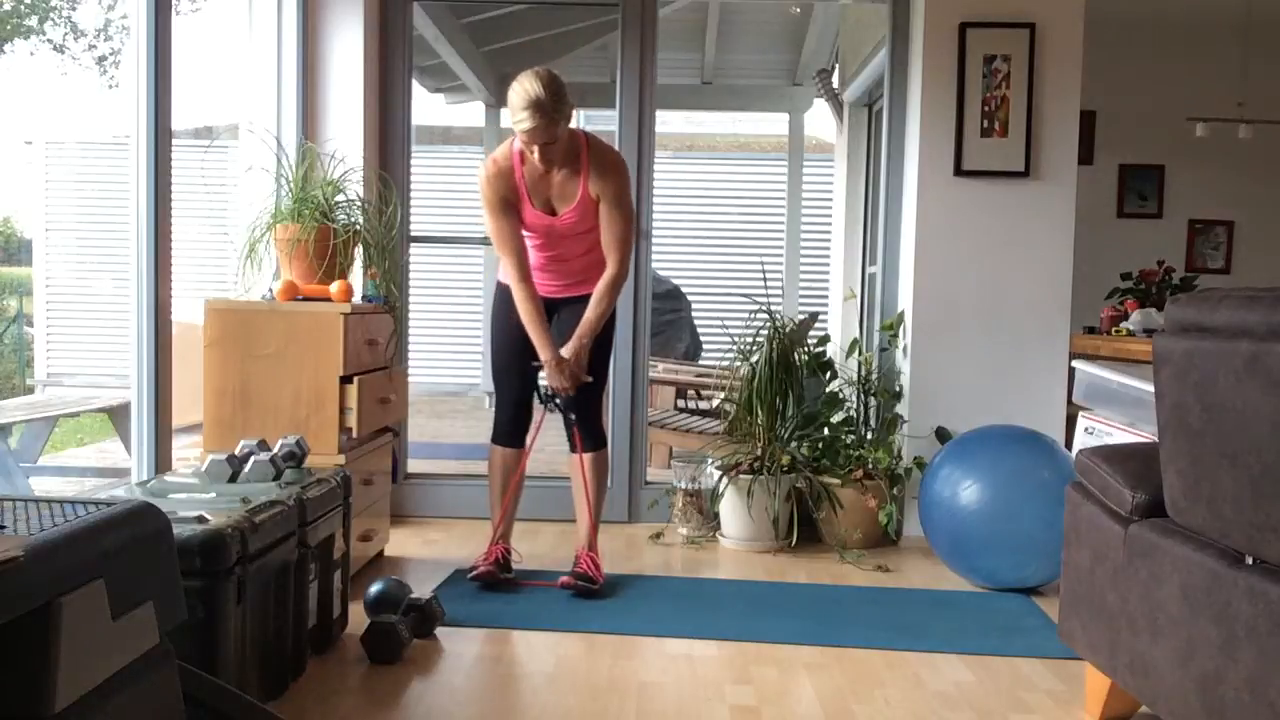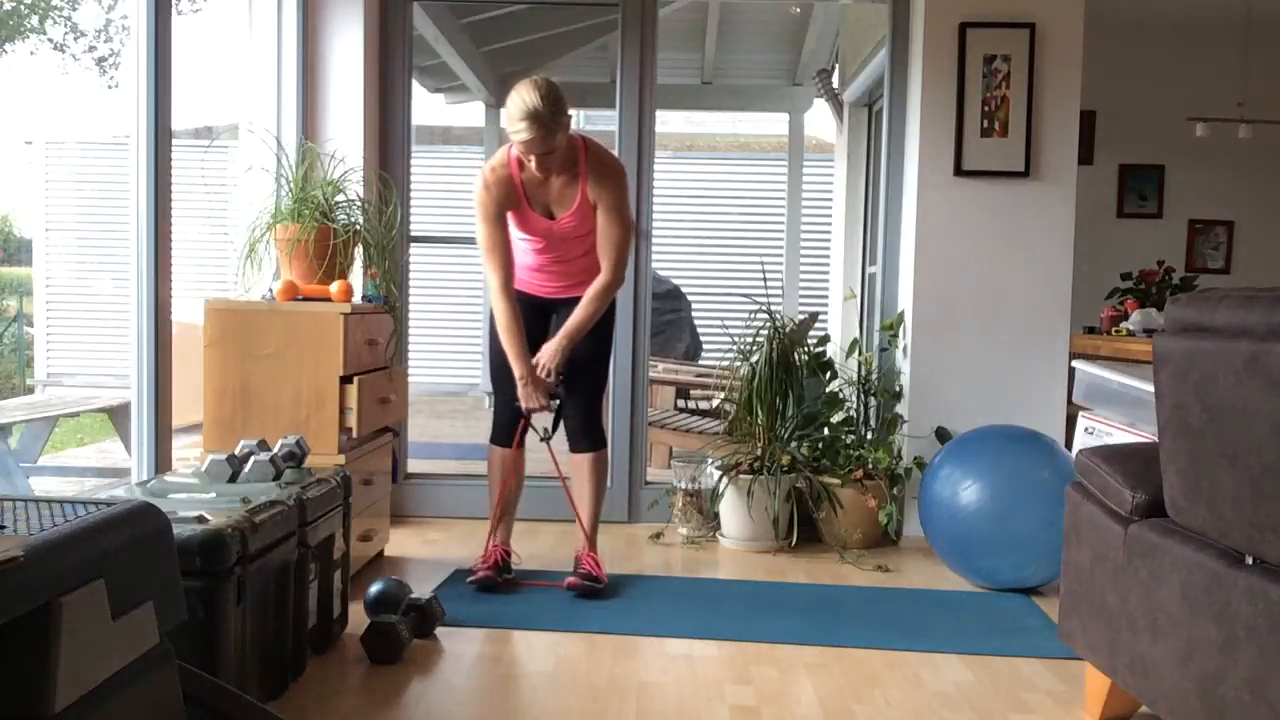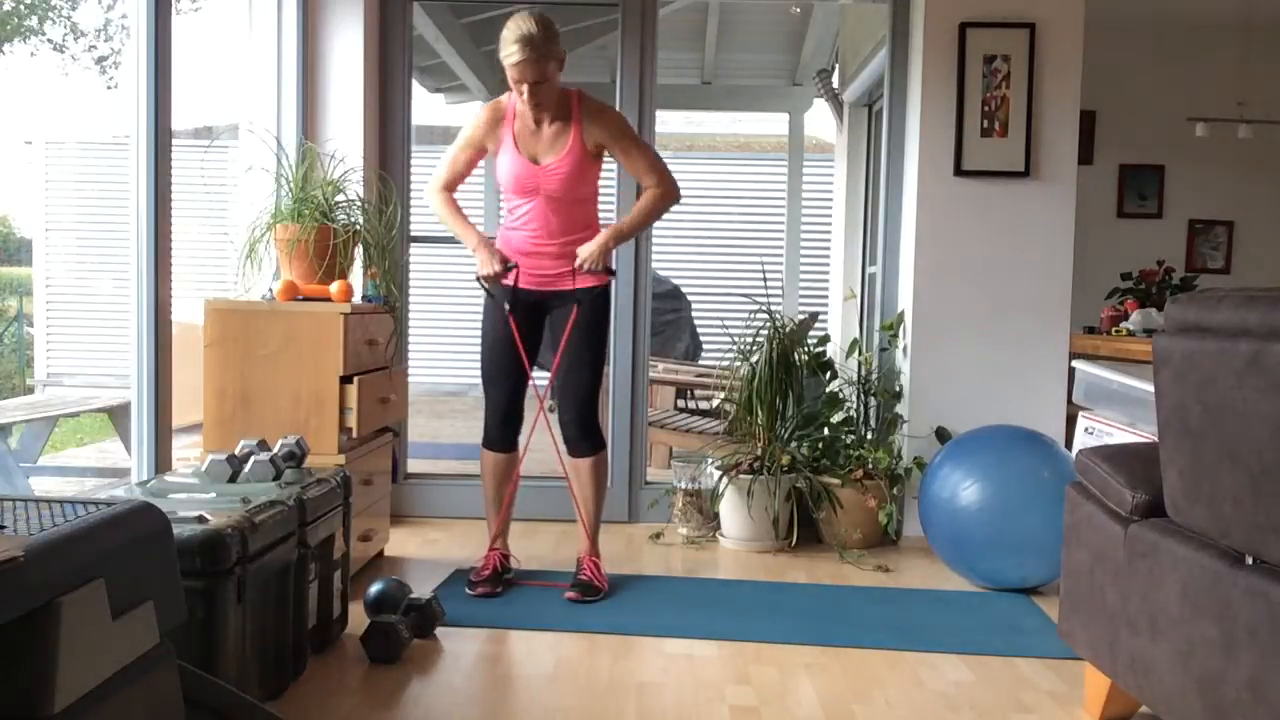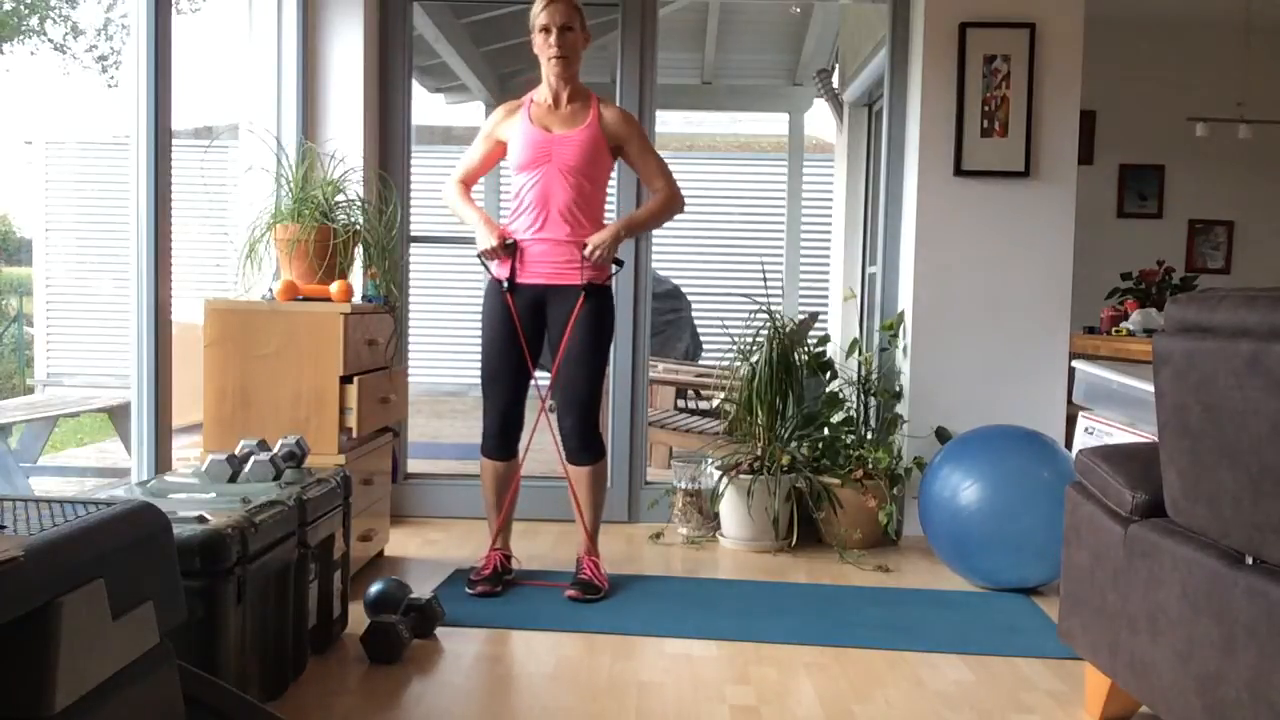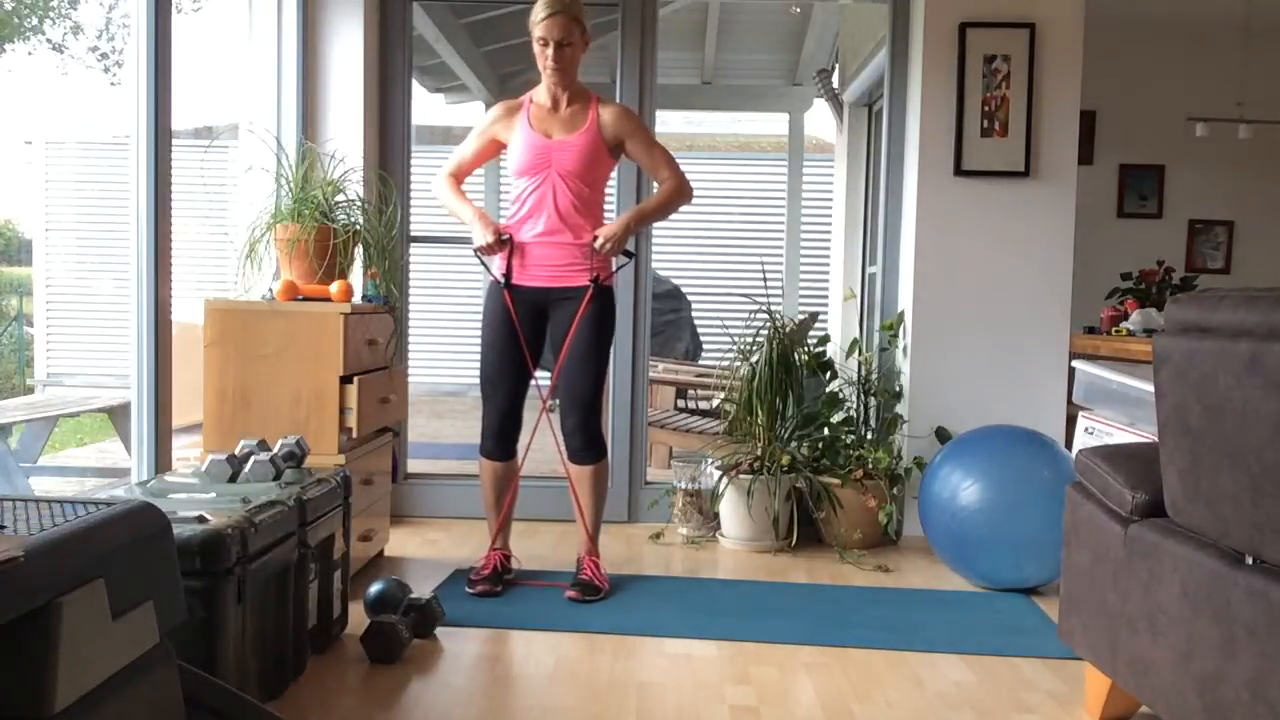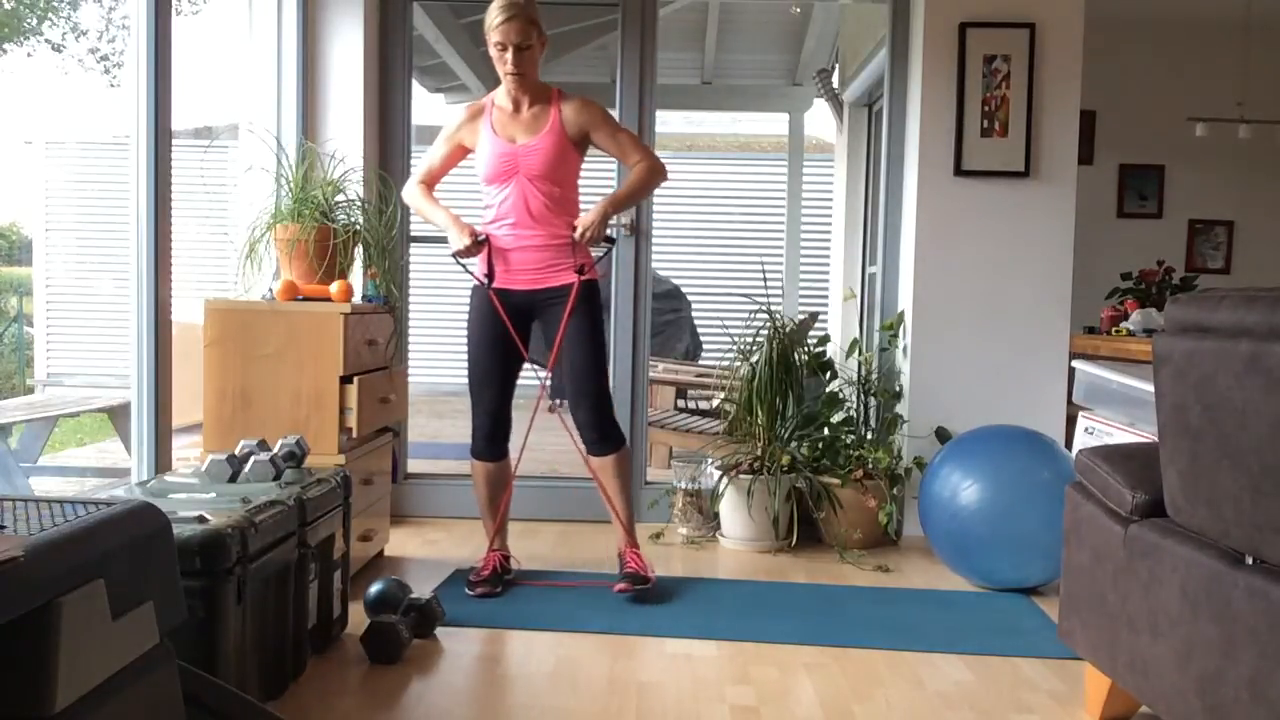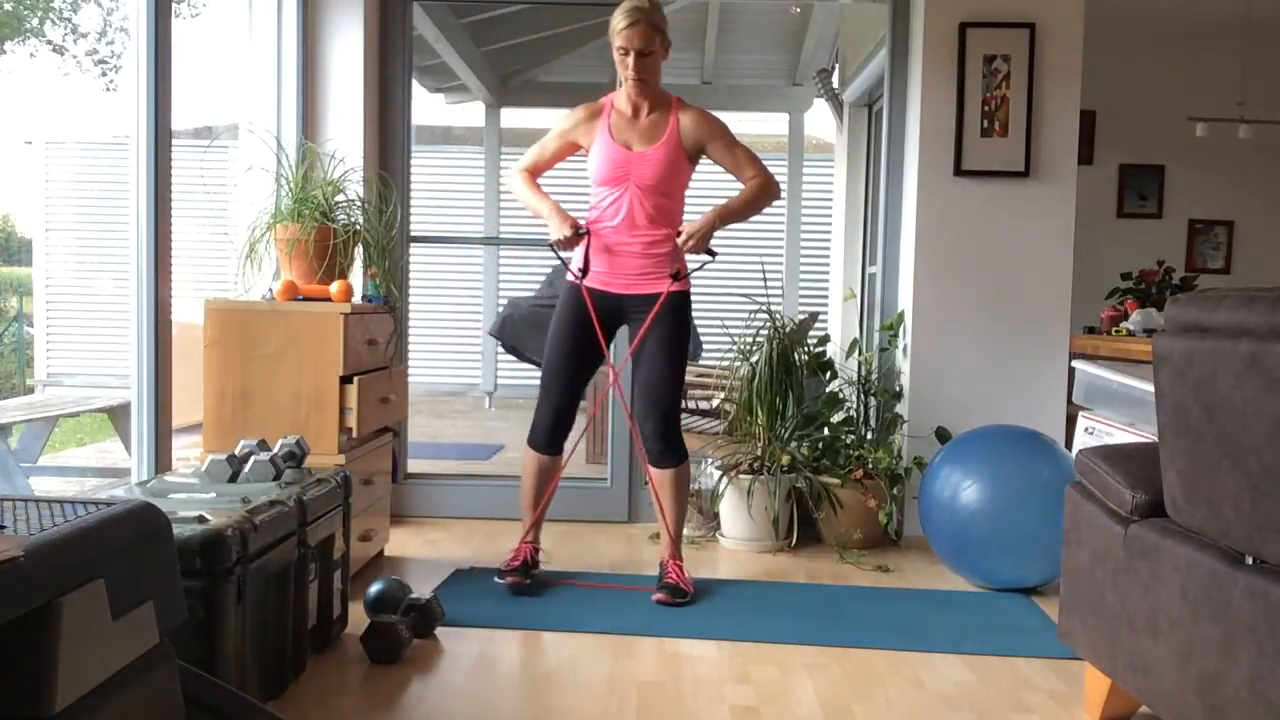
dt=0.7s
person 1, frame 1
left shoulder: (604, 166)
right shoulder: (497, 171)
left elbow: (617, 265)
right elbow: (518, 275)
left wrist: (579, 344)
right wrist: (550, 357)
left hip: (586, 295)
right hip: (520, 294)
left knee: (584, 416)
right knee: (510, 413)
left ankle: (587, 551)
right ankle: (499, 545)
person 1, frame 2
left shoulder: (603, 170)
right shoulder: (496, 178)
left elbow: (612, 270)
right elbow: (500, 286)
left wrist: (561, 343)
right wrist: (523, 374)
left hip: (585, 297)
right hip: (523, 293)
left knee: (582, 417)
right knee: (509, 414)
left ankle: (589, 552)
right ankle: (499, 548)
person 1, frame 3
left shoulder: (595, 119)
right shoulder: (491, 120)
left elbow: (664, 188)
right elbow: (439, 190)
left wrist: (610, 240)
right wrist: (477, 244)
left hip: (580, 286)
right hip: (512, 285)
left knee: (578, 419)
right knee: (500, 415)
left ankle: (590, 556)
right ankle: (497, 551)
person 1, frame 4
left shoulder: (610, 120)
right shoulder: (509, 117)
left elbow: (670, 196)
right elbow: (456, 183)
left wrist: (618, 230)
right wrist: (482, 225)
left hip: (581, 286)
right hip: (513, 282)
left knee: (578, 422)
right knee: (500, 418)
left ankle: (589, 556)
right ankle: (498, 551)
person 1, frame 5
left shoulder: (611, 118)
right shoulder: (508, 116)
left elbow: (677, 185)
right elbow: (446, 179)
left wrist: (629, 221)
right wrist: (476, 219)
left hip: (582, 286)
right hip: (515, 283)
left knee: (580, 421)
right knee: (498, 418)
left ankle: (590, 556)
right ankle: (498, 551)
person 1, frame 6
left shoulder: (573, 112)
right shoulder: (473, 121)
left elbow: (650, 166)
right elbow: (415, 186)
left wrist: (605, 208)
right wrist: (451, 224)
left hip: (567, 283)
right hip: (498, 286)
left knee: (594, 414)
right knee: (488, 422)
left ankle: (629, 548)
right ankle: (496, 551)
person 1, frame 7
left shoulder: (691, 123)
right shoulder: (588, 119)
left elbow: (764, 185)
right elbow: (520, 174)
left wrist: (714, 218)
right wrist: (552, 213)
left hip: (659, 292)
right hip: (589, 286)
left knee: (658, 425)
right knee: (551, 414)
left ankle: (671, 558)
right ankle: (527, 543)
